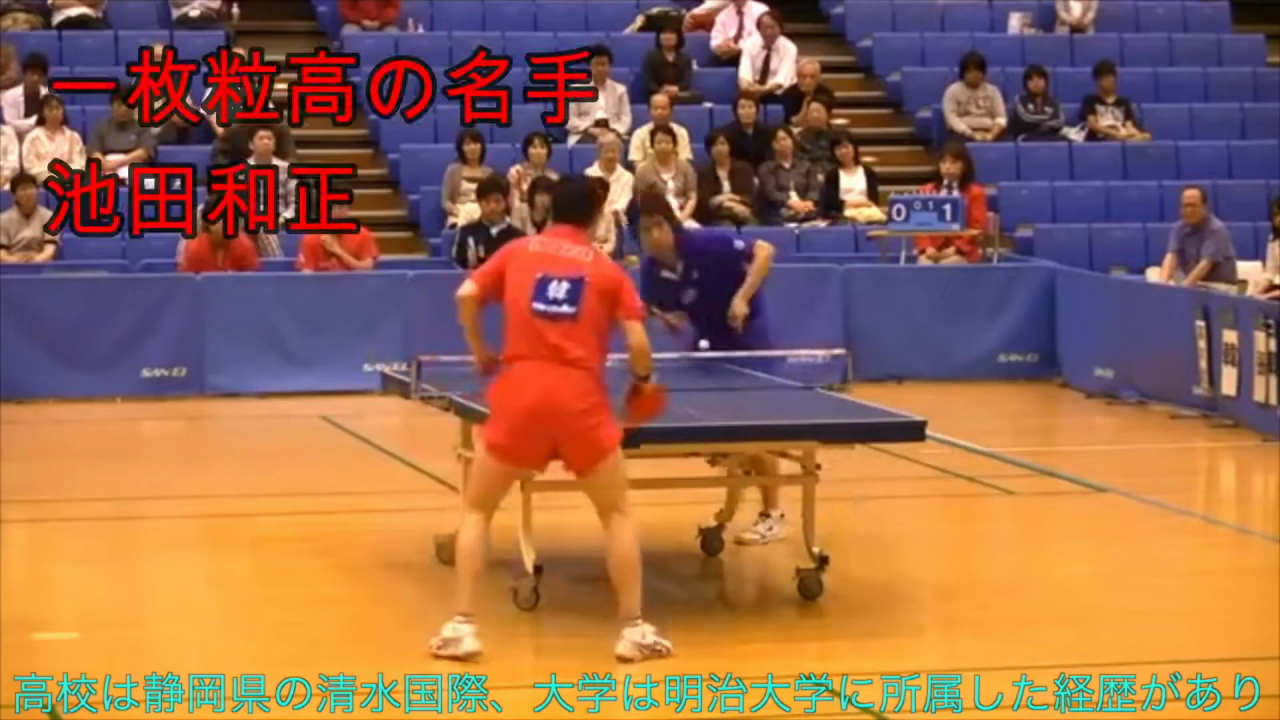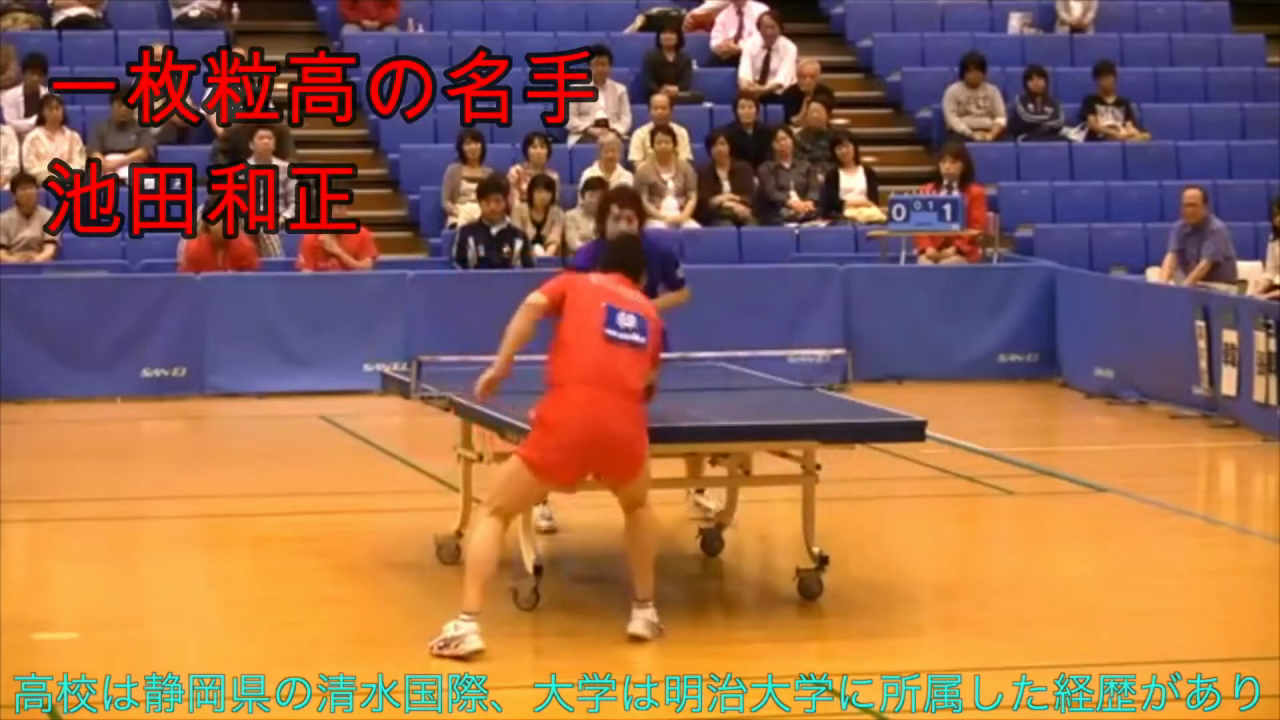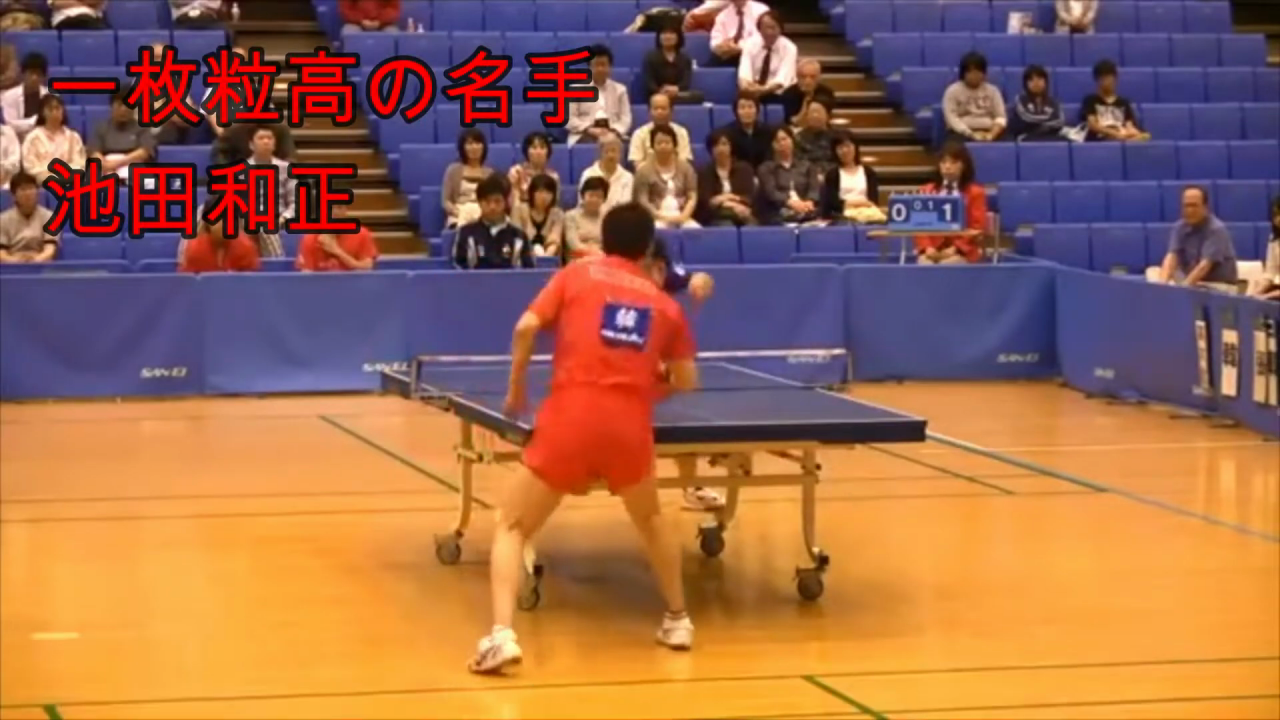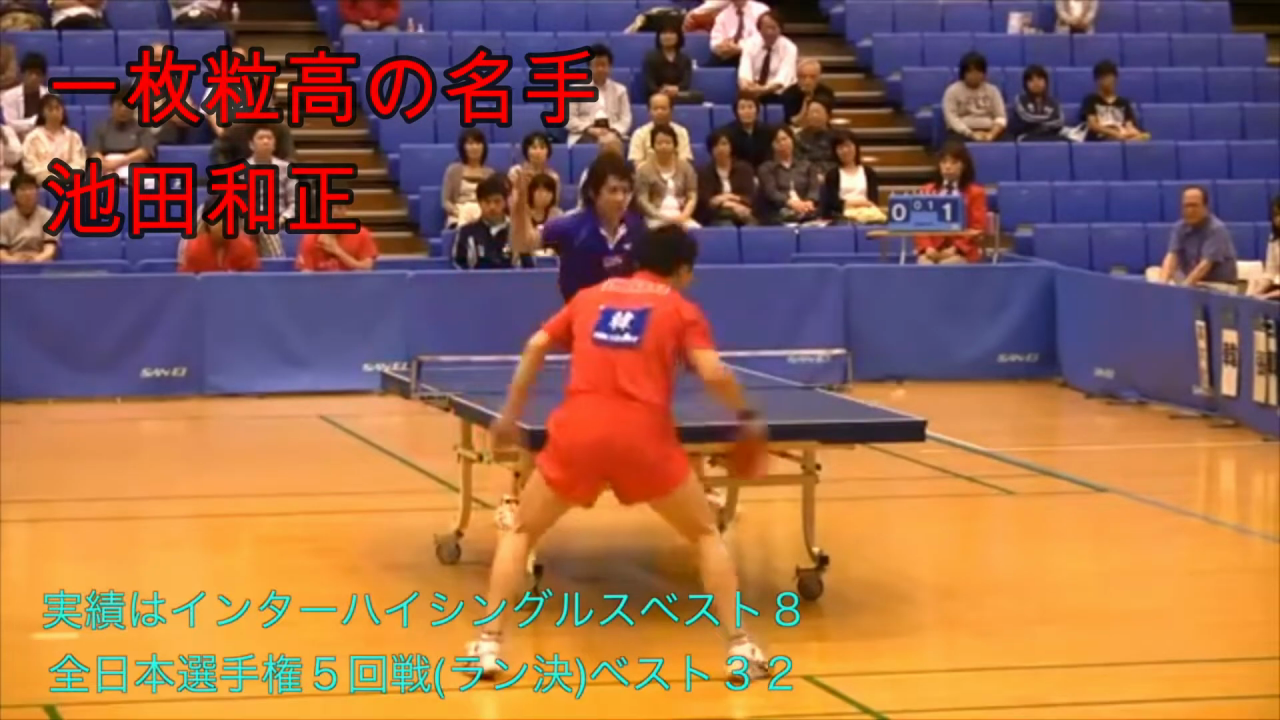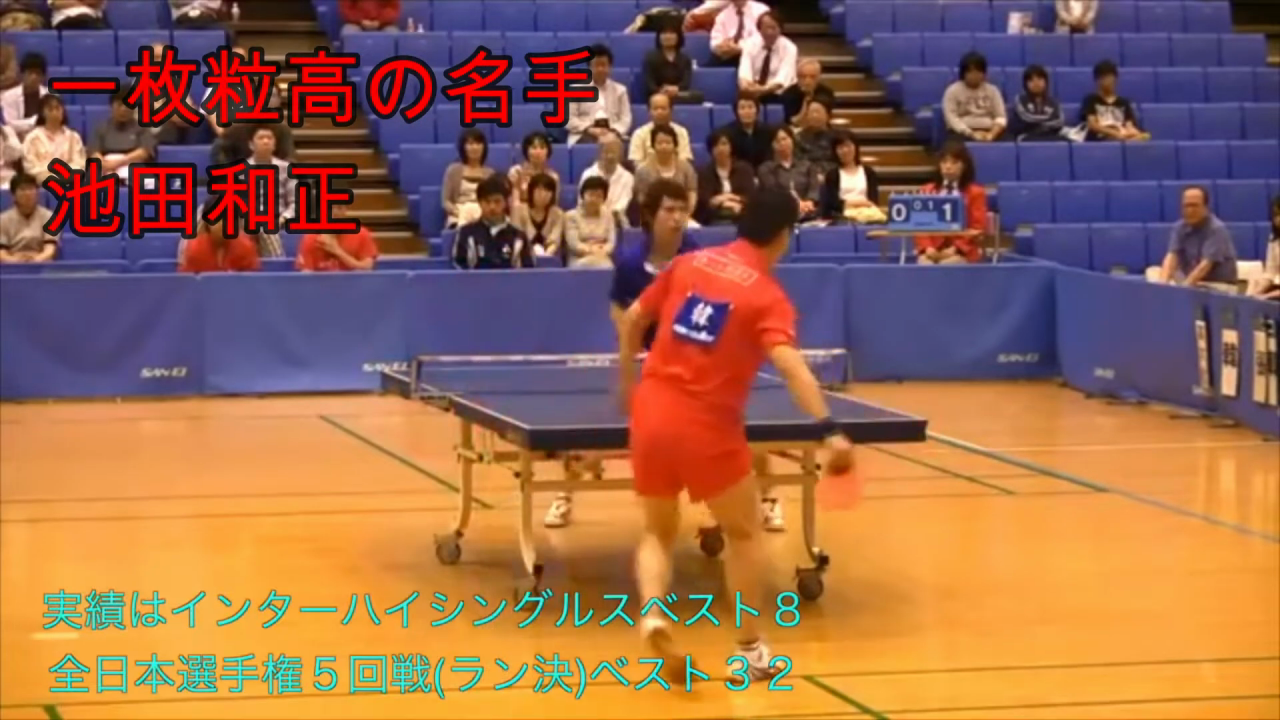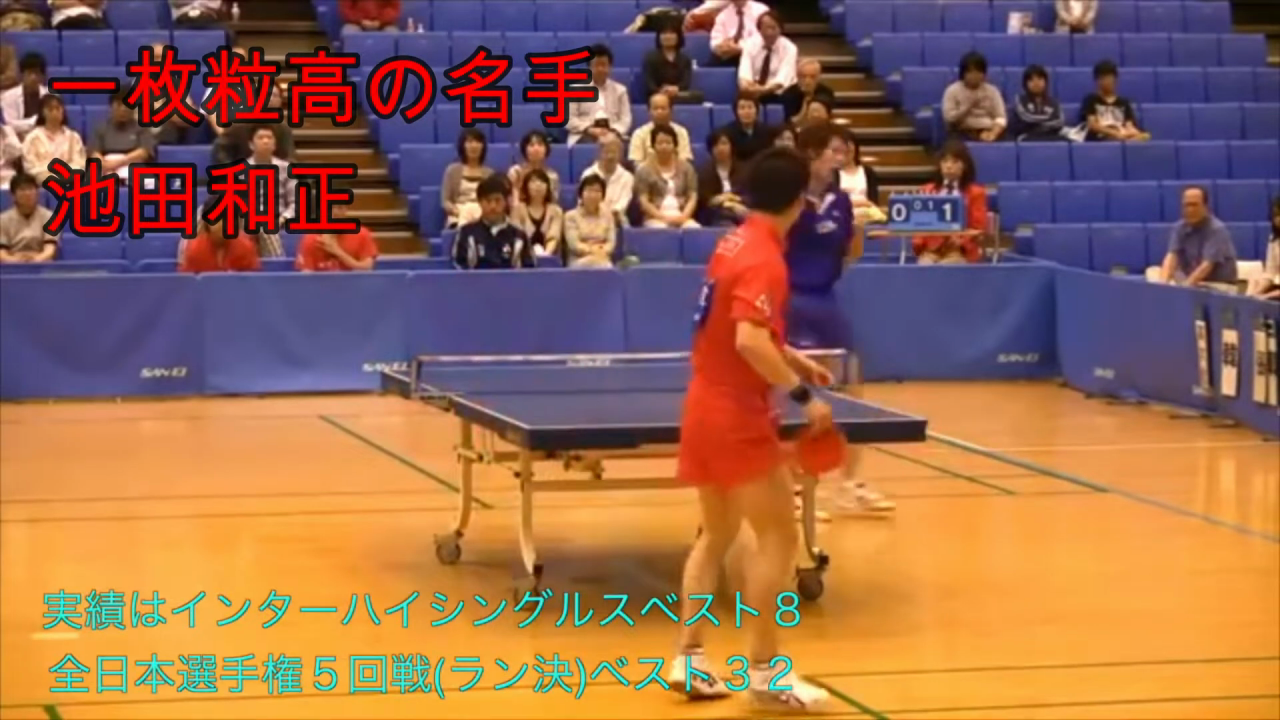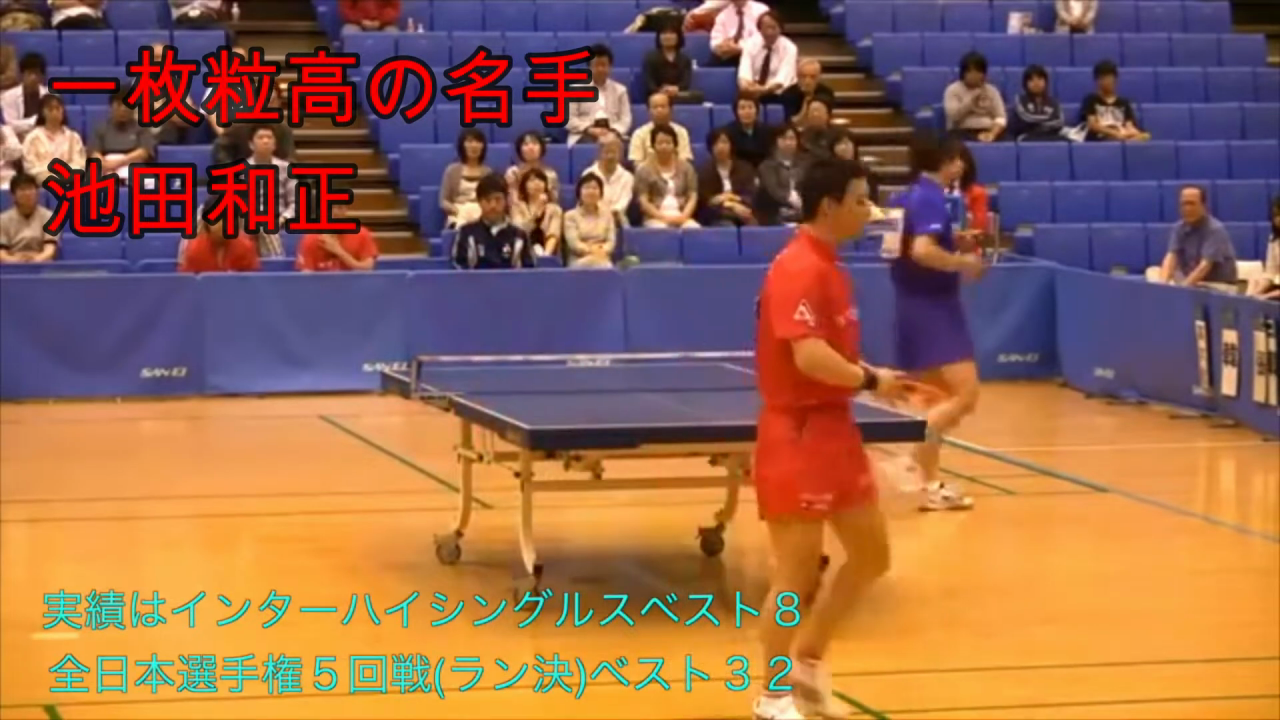
dt=0.4s
person 1, frame 1
left shoulder: (516, 252)
right shoulder: (609, 270)
left elbow: (466, 297)
right elbow: (638, 344)
left wrist: (479, 352)
right wrist: (643, 379)
left hip: (519, 396)
right hip: (581, 402)
left knee: (477, 509)
right knee: (616, 515)
left ankle: (462, 626)
right ankle: (633, 630)
person 1, frame 2
left shoulder: (573, 284)
right shoulder: (650, 312)
left elbow: (537, 301)
left wrist: (499, 365)
left hip: (567, 418)
right hip: (626, 426)
left knee: (493, 514)
right knee: (637, 505)
left ankle: (466, 625)
right ankle: (643, 611)
person 1, frame 3
left shoulder: (573, 278)
right shoulder: (665, 305)
left elbow: (527, 326)
right elbow: (687, 381)
left wrist: (515, 387)
left hip: (569, 420)
right hip: (628, 429)
left knee: (512, 529)
right knee: (651, 518)
left ankle: (501, 636)
right ankle: (675, 620)
person 1, frame 4
left shoulder: (592, 296)
right shoulder: (680, 312)
left elbow: (539, 344)
right elbow: (712, 370)
left wrist: (513, 407)
right wrist: (746, 415)
left hip: (577, 431)
right hip: (643, 438)
left knee: (521, 533)
right knee: (705, 534)
left ankle: (489, 645)
right ankle: (741, 647)
person 1, frame 5
left shoulder: (689, 262)
right shoulder: (768, 295)
left elbow: (633, 319)
right elbow: (790, 364)
left wrist: (627, 381)
right wrist: (828, 429)
left hip: (652, 415)
right hip: (708, 427)
left knee: (657, 535)
right knee: (744, 533)
left ankle: (653, 617)
right ankle: (751, 651)
person 1, frame 6
left shoulder: (736, 242)
right shoulder: (765, 259)
right elbow: (749, 341)
left wrist: (797, 360)
right wrist: (805, 393)
left hip: (708, 409)
right hip: (736, 416)
left knee: (715, 537)
right knee: (777, 540)
left ankle: (688, 660)
right ankle: (766, 672)
person 1, frame 7
left shoulder: (827, 270)
right shoulder: (796, 270)
right elbow: (810, 357)
left wrist: (860, 377)
right wrist: (872, 379)
left hip: (830, 433)
right hip: (795, 439)
left knee: (872, 558)
right knee: (794, 573)
left ankle: (807, 664)
person 2, frame 1
left shoulder: (707, 243)
right shoulder: (650, 273)
left elbow: (765, 252)
right elbow: (647, 317)
left wrist: (743, 298)
right wrist: (666, 320)
left hip: (746, 335)
right hip: (710, 342)
left ankle: (772, 514)
person 2, frame 2
left shoulder: (658, 253)
right shoulder: (584, 260)
left elbow: (682, 293)
left wrist: (652, 306)
left ankle: (696, 491)
right ankle: (541, 502)
person 2, frame 3
left shoulder: (663, 274)
right shoulder: (600, 288)
left elbow: (701, 280)
left wrist: (698, 284)
left hip: (638, 371)
right hip: (596, 372)
left knee: (682, 418)
left ankle: (691, 489)
right ankle: (517, 502)
person 2, frame 4
left shoulder: (638, 228)
right shoulder: (574, 227)
left elbow: (662, 274)
right elbow: (521, 244)
right wrist: (518, 209)
left hip: (629, 335)
right hip: (584, 338)
left knee: (661, 415)
right knee: (556, 424)
left ankle: (699, 492)
right ankle: (514, 497)
person 2, frame 5
left shoulder: (702, 259)
right shoulder: (630, 261)
left elbow: (722, 302)
right elbow: (618, 307)
right wrist: (624, 346)
left hip: (699, 352)
right hip: (651, 355)
left knee: (735, 426)
right knee: (610, 425)
left ankle: (766, 498)
right ankle: (565, 496)
person 2, frame 6
left shoulder: (841, 200)
left elbow: (847, 255)
left wrist: (857, 231)
left hip: (825, 301)
right hip: (792, 303)
left knee: (847, 387)
left ankle: (851, 483)
person 2, frame 7
left shoulder: (917, 199)
right shoulder: (933, 199)
right elbow: (922, 252)
right wrist: (963, 263)
left hip: (920, 310)
right hip: (931, 310)
left knee: (947, 396)
right knee: (964, 396)
left ankle: (930, 483)
right ankle: (909, 462)
